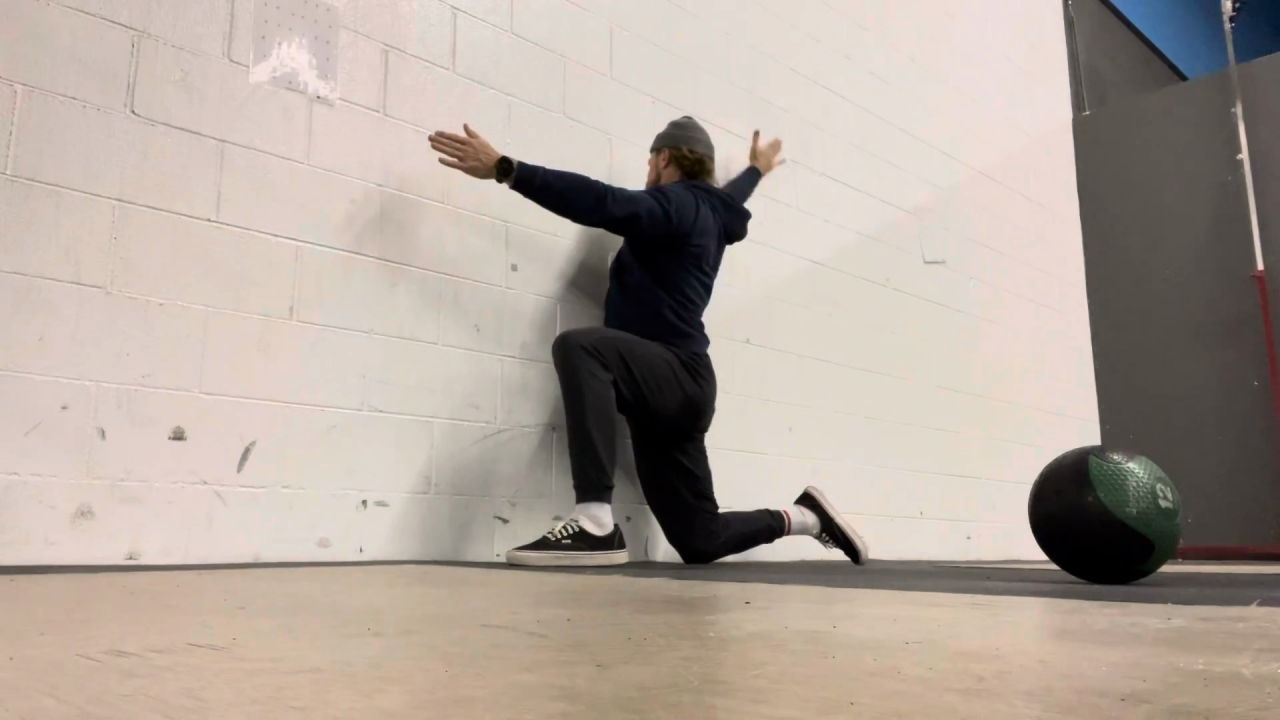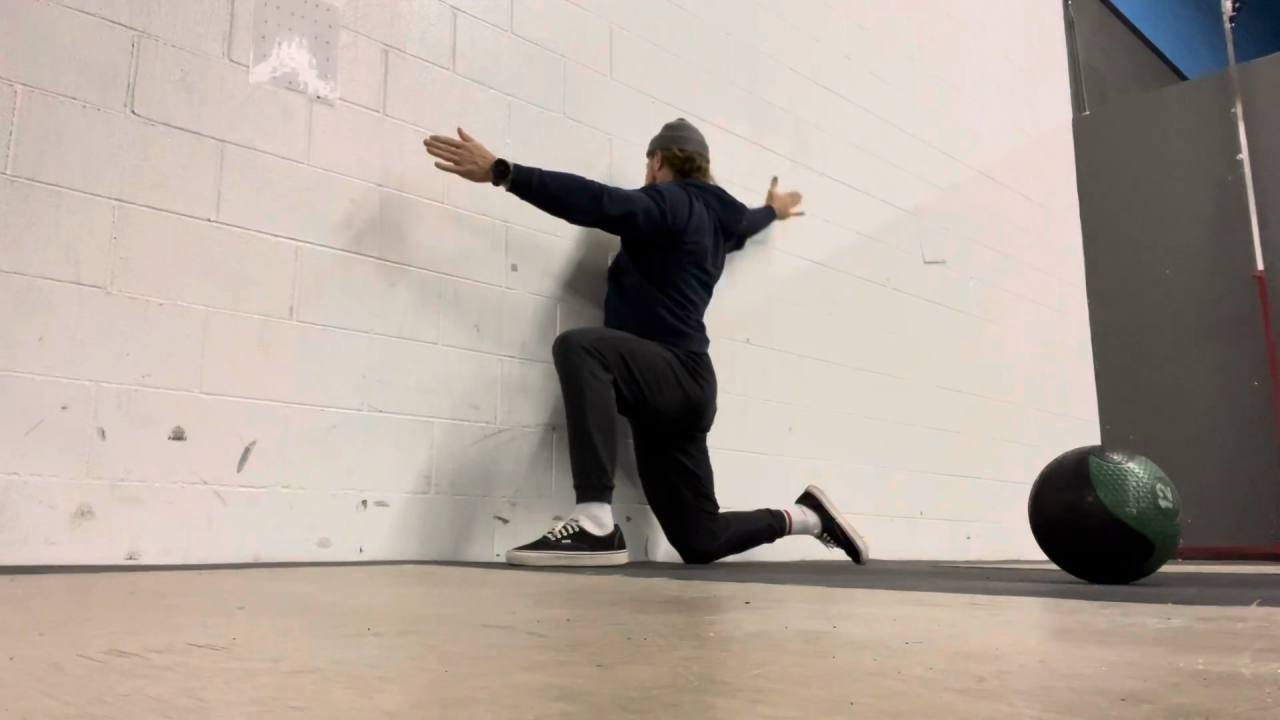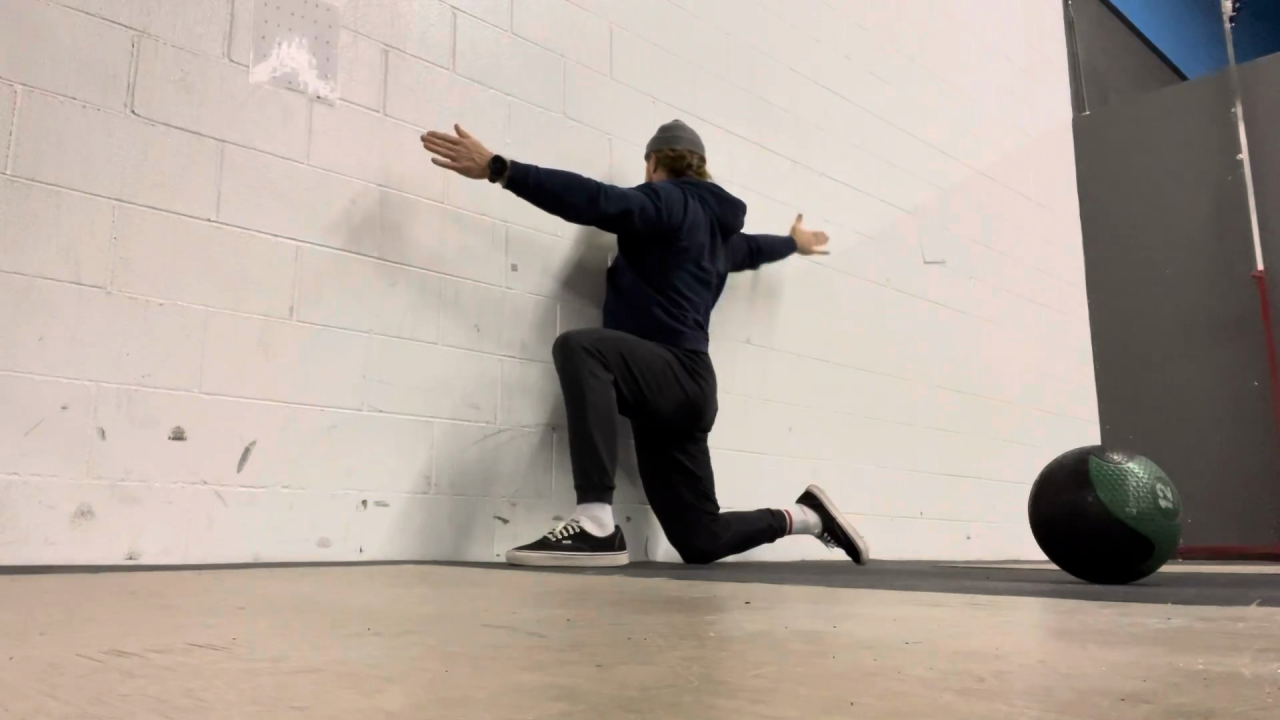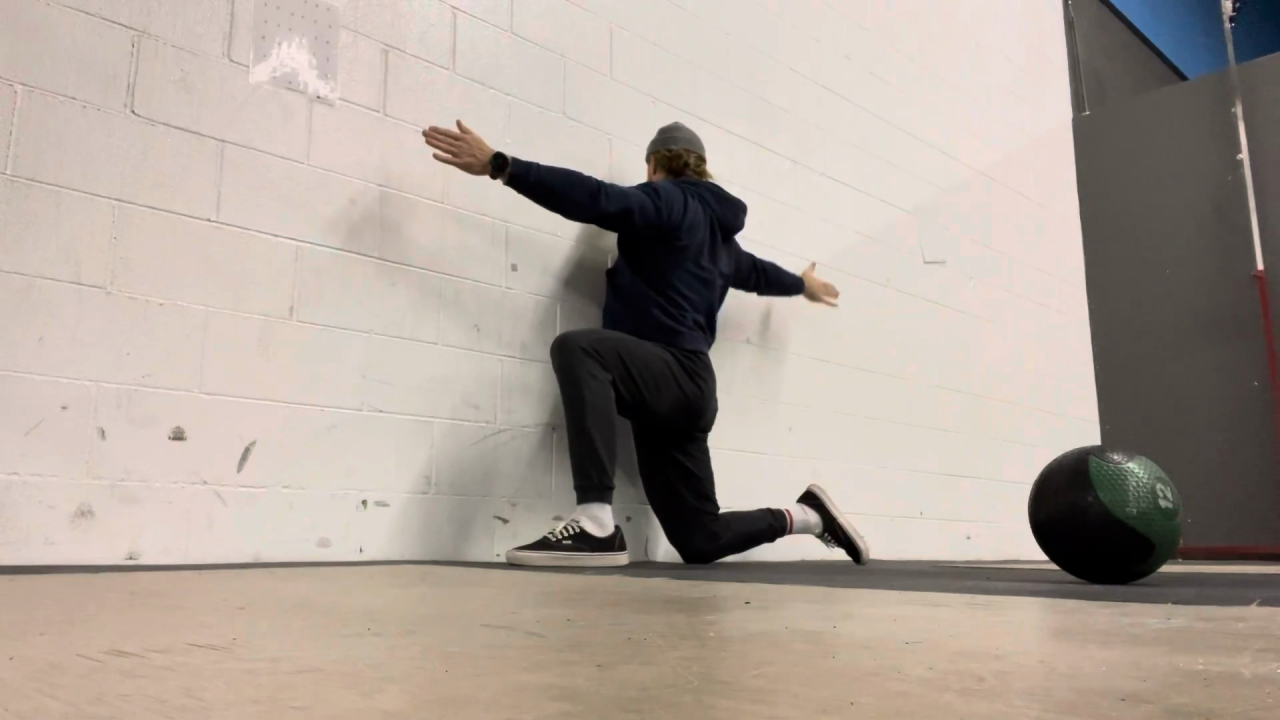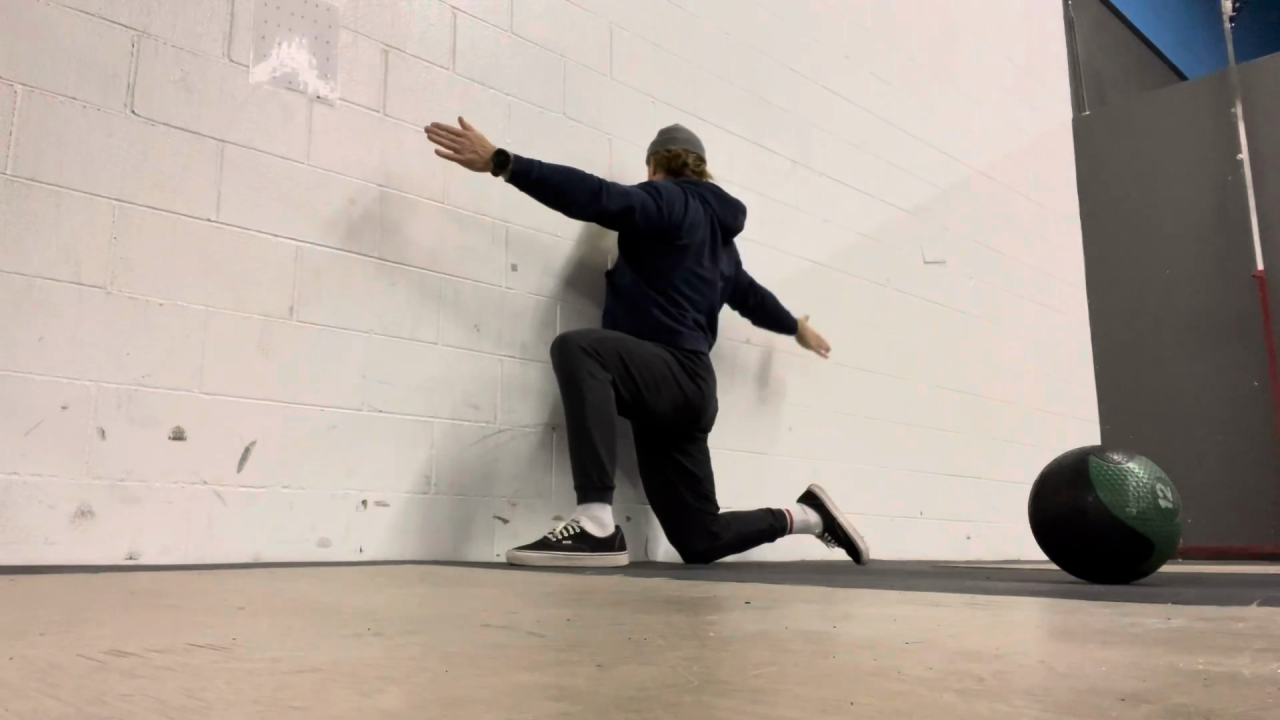
dt=0.2s
person 1, frame 1
left shoulder: (677, 205)
right shoulder: (705, 211)
left elbow: (600, 203)
right elbow: (729, 197)
left wrist: (504, 168)
right wrist: (756, 171)
left hip: (676, 377)
right hip: (675, 385)
right knee: (700, 541)
left ankle: (595, 525)
right ankle: (805, 517)
person 1, frame 2
left shoulder: (673, 203)
right shoulder: (710, 217)
left elbow: (596, 203)
right elbow: (742, 222)
left wrist: (500, 171)
right wrist: (772, 211)
left hip: (677, 377)
right hip: (681, 387)
right knee: (700, 541)
left ankle: (595, 526)
right ankle: (806, 516)
person 1, frame 3
left shoulder: (669, 202)
right shoulder: (712, 221)
left elbow: (593, 201)
right elbow: (750, 247)
left wrist: (496, 168)
right wrist: (793, 243)
left hip: (675, 376)
right hip: (683, 386)
right knee: (700, 542)
left ankle: (596, 525)
right ankle: (807, 517)
person 1, frame 4
left shoulder: (669, 201)
right shoulder: (714, 225)
left elbow: (594, 199)
right elbow: (754, 270)
left wrist: (498, 165)
right wrist: (803, 284)
left hip: (675, 376)
right hip: (684, 387)
right knee: (701, 542)
left ankle: (596, 526)
right ankle: (807, 516)
person 1, frame 5
left shoulder: (669, 201)
right shoulder: (716, 229)
left elbow: (596, 197)
right elbow: (749, 293)
left wrist: (500, 162)
right wrist: (795, 327)
left hip: (675, 377)
right hip: (685, 387)
right knee: (701, 542)
left ankle: (596, 527)
right ankle: (807, 516)
